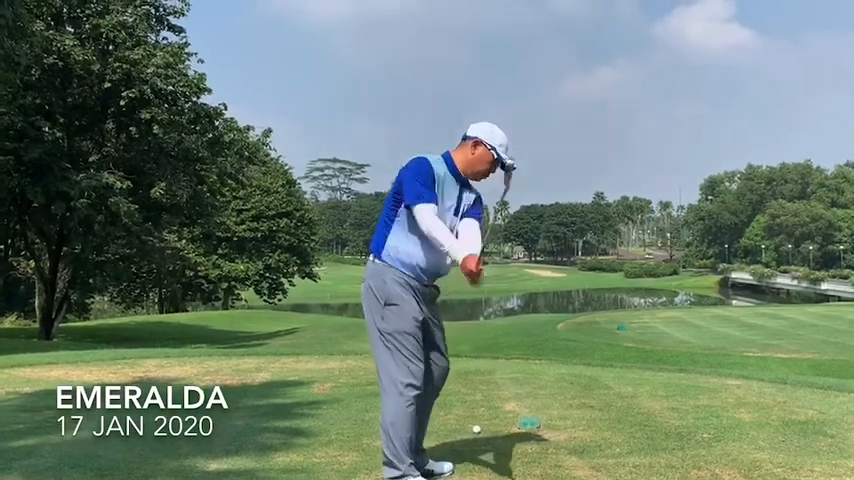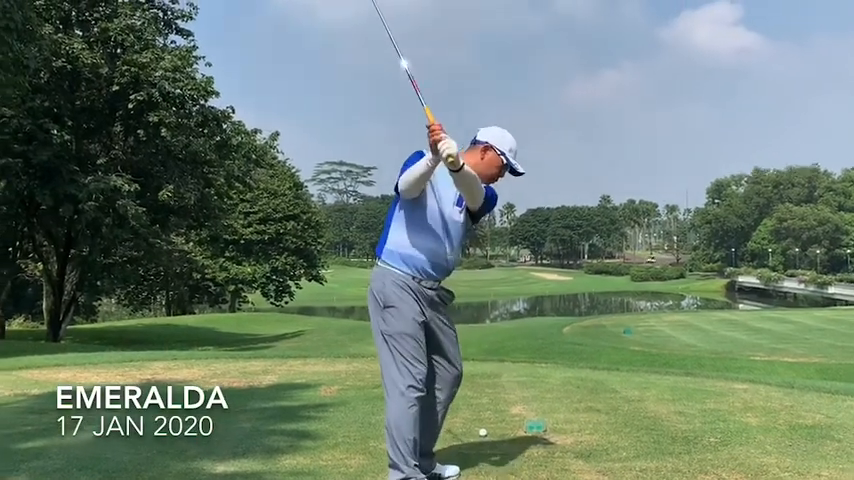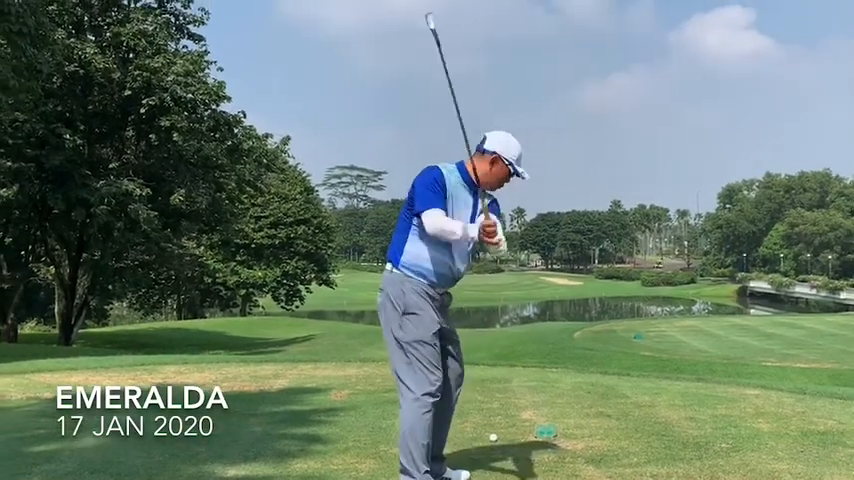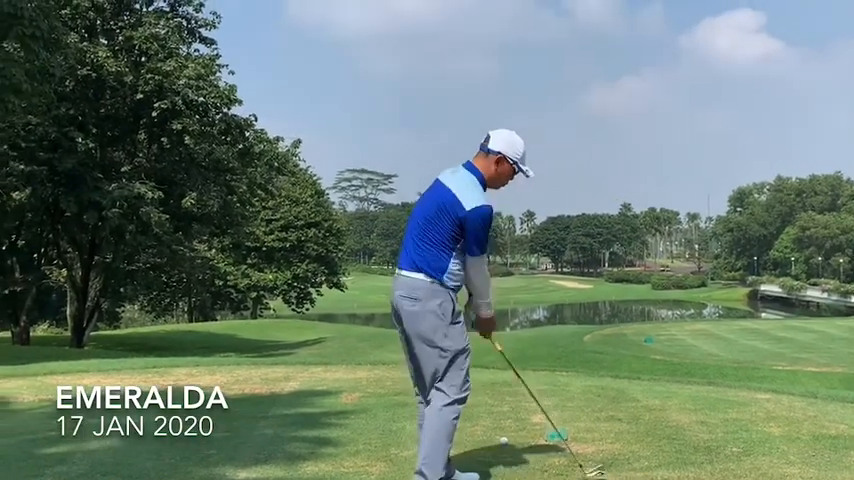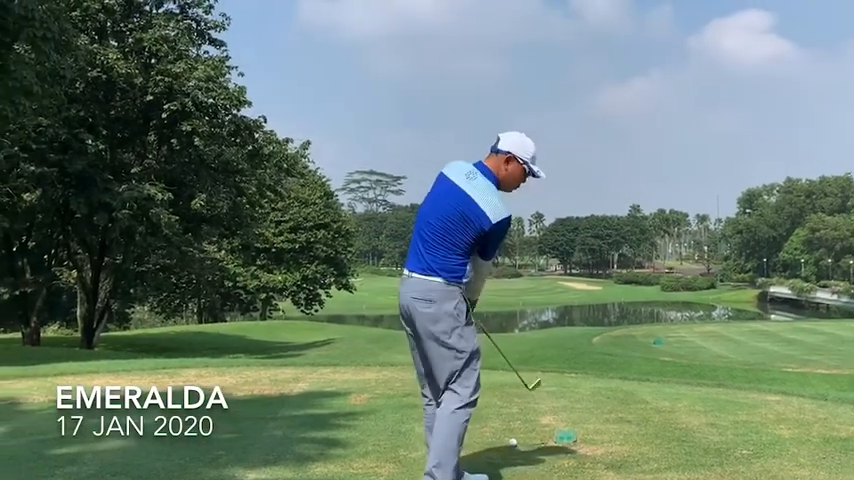
dt=0.3s
person 1, frame 1
left shoulder: (471, 196)
right shoulder: (424, 167)
left elbow: (471, 232)
right elbow: (427, 220)
left wrist: (472, 255)
right wrist: (459, 256)
left hip: (421, 287)
right hip: (390, 282)
left knee: (434, 371)
right knee: (404, 378)
person 1, frame 2
left shoulder: (483, 193)
right shoulder: (421, 162)
left elbow: (470, 189)
right elbow: (407, 187)
left wrist: (452, 155)
right wrist: (434, 157)
left hip: (432, 290)
right hip: (396, 284)
left knee: (447, 375)
right knee: (407, 381)
person 1, frame 3
left shoulder: (486, 202)
right shoulder: (436, 176)
left elbow: (492, 230)
right elbow: (433, 224)
left wrist: (492, 235)
right wrist: (471, 229)
left hip: (432, 294)
right hip: (406, 290)
left knee: (450, 378)
right knee: (422, 386)
person 1, frame 4
left shoulder: (454, 178)
right shoulder: (478, 206)
right elbow: (477, 267)
left wrist: (478, 303)
right wrist: (483, 312)
left hip: (413, 291)
right hip: (430, 296)
left knee: (432, 388)
right knee: (450, 389)
person 1, frame 5
left shoulder: (454, 170)
right shoulder: (495, 213)
right elbow: (481, 267)
right wrist: (470, 301)
left hip: (415, 290)
right hip: (440, 297)
left knee: (437, 390)
right knee: (461, 392)
